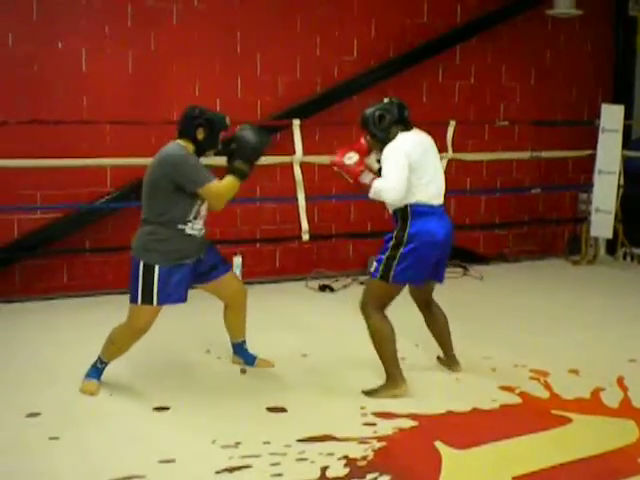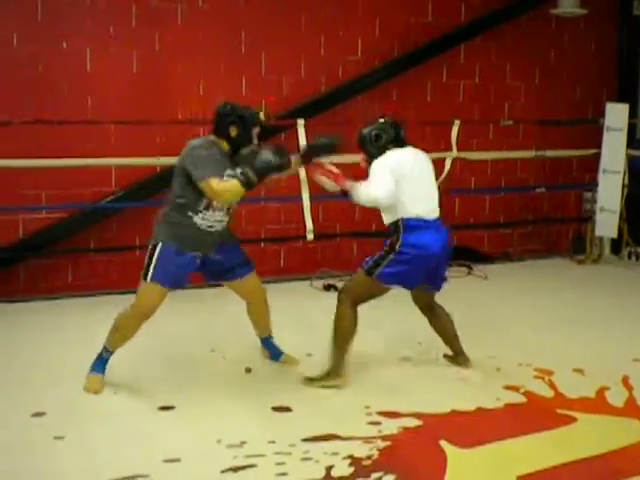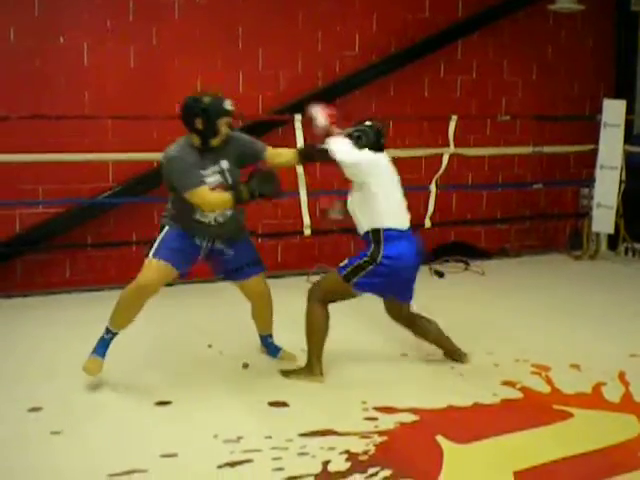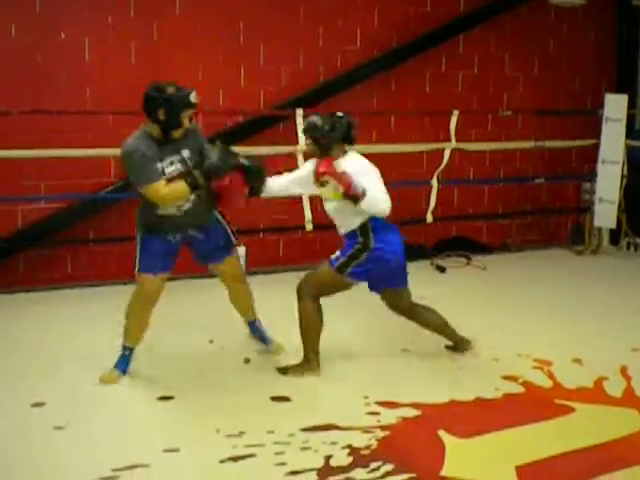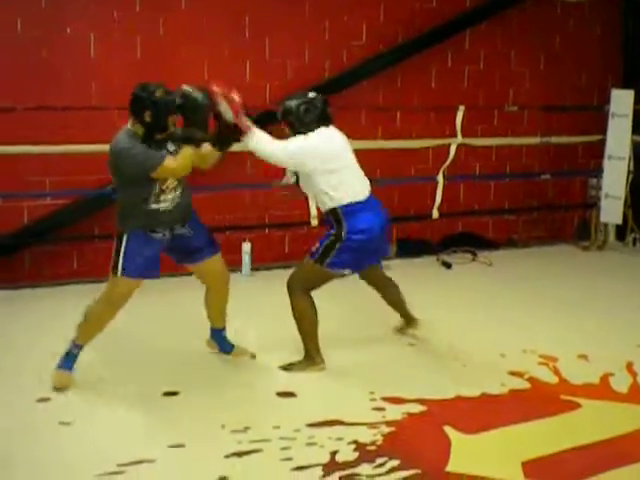
dt=0.2s
person 1, frame 1
left shoulder: (188, 158)
right shoulder: (176, 159)
left elbow: (215, 201)
right elbow: (219, 195)
left wrist: (235, 162)
right wrist: (245, 163)
left hip: (195, 249)
right hip: (160, 256)
left knee: (237, 293)
right knee: (138, 325)
left ankle: (241, 353)
right ankle: (96, 368)
person 1, frame 2
left shoulder: (245, 153)
right shoulder: (199, 152)
left elbow: (281, 166)
right elbow: (219, 193)
left wrist: (310, 153)
right wrist: (255, 173)
left hip: (219, 242)
right hip: (177, 240)
left knee: (256, 294)
right knee: (144, 307)
left ankle: (269, 346)
right ankle: (101, 361)
person 1, frame 3
left shoulder: (234, 141)
right shoulder: (177, 157)
left elbow: (276, 157)
right elbow: (205, 201)
right wrist: (249, 192)
left hip: (229, 234)
right hip: (183, 230)
left knee: (259, 292)
right knee: (143, 286)
left ankle: (268, 343)
right ankle: (103, 344)
person 1, frame 4
left shoulder: (187, 133)
right shoulder: (135, 151)
left elbow: (206, 159)
right elbow: (162, 196)
left wrist: (237, 164)
right wrist: (202, 175)
left hip: (201, 219)
right hip: (159, 229)
left knee: (235, 275)
right knee: (147, 294)
left ankle: (256, 329)
right ankle: (125, 357)
person 1, frame 5
left shoulder: (160, 133)
right shoulder: (124, 149)
left elbow: (205, 161)
right elbow: (178, 168)
left wrist: (221, 136)
right wrist: (196, 131)
left hip: (181, 219)
right hip: (142, 229)
left knee: (219, 277)
right knee: (115, 298)
left ankle: (218, 338)
right ankle: (70, 355)
person 2, frame 1
left shoulder: (396, 147)
right shoulder: (422, 139)
left elbow: (392, 193)
left wrist: (358, 174)
right wrist: (367, 164)
left hip: (415, 230)
right hip: (440, 226)
left knee: (371, 306)
right knee: (423, 298)
left ankle: (395, 381)
right ankle: (450, 356)
person 2, frame 2
left shoulder: (386, 162)
right shoulder: (419, 157)
left elbow: (379, 195)
left wrist: (342, 184)
left hip: (410, 243)
right hip: (438, 238)
left knee: (347, 297)
right knee: (427, 302)
left ankle: (336, 371)
right ankle: (460, 355)
person 2, frame 3
left shoulder: (371, 161)
right shoulder: (368, 165)
left elbow: (346, 157)
left wrist: (327, 128)
left hip: (385, 253)
right hip: (405, 249)
left knee: (317, 295)
right knee: (403, 315)
left ankle: (313, 367)
right ankle: (455, 351)
person 2, frame 4
left shoulder: (356, 166)
right shoulder: (323, 166)
left elbow: (382, 204)
right elbow: (288, 184)
left wrist: (348, 186)
left hip: (374, 243)
right hip: (384, 243)
left knee: (306, 290)
right knee: (403, 307)
left ankle: (310, 363)
right ankle: (459, 340)
person 2, frame 5
left shoulder: (314, 144)
right shoulder: (327, 136)
left elbow: (274, 151)
left wrist: (238, 118)
right wrist: (296, 176)
left hip: (352, 228)
right hip: (374, 215)
left knee: (298, 285)
right knee: (373, 273)
left ankle: (313, 359)
right ankle: (408, 317)
